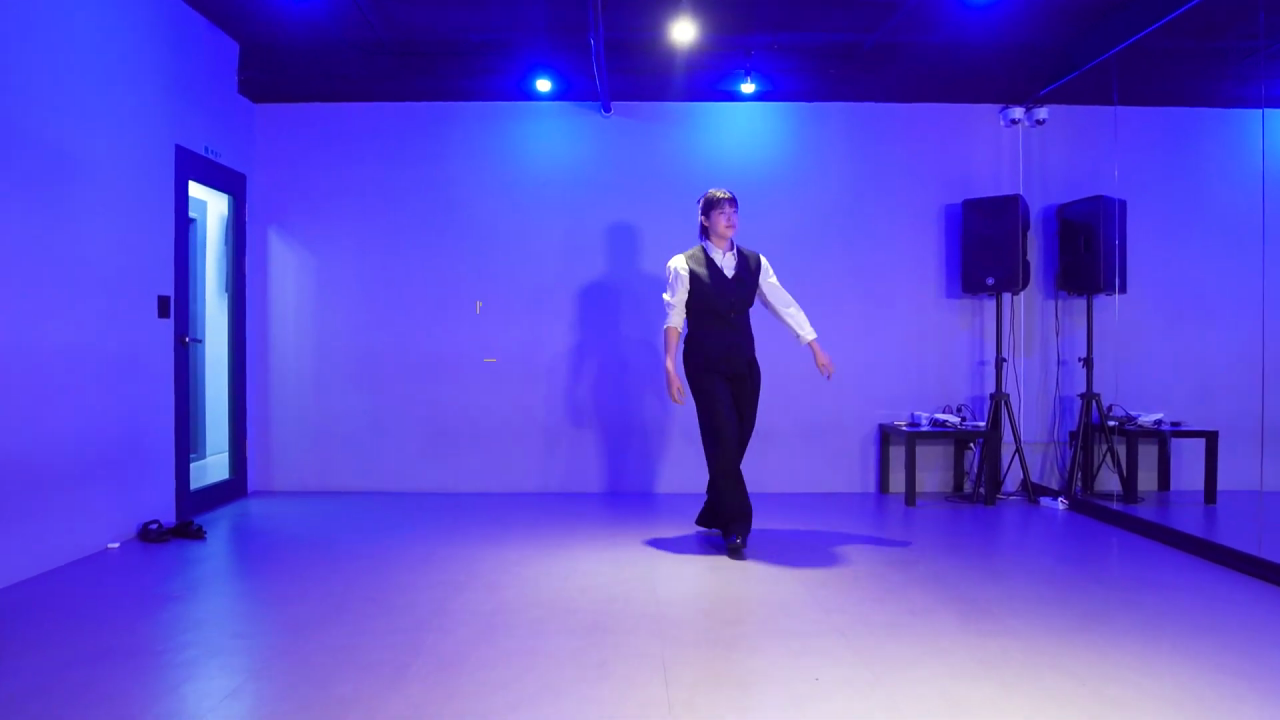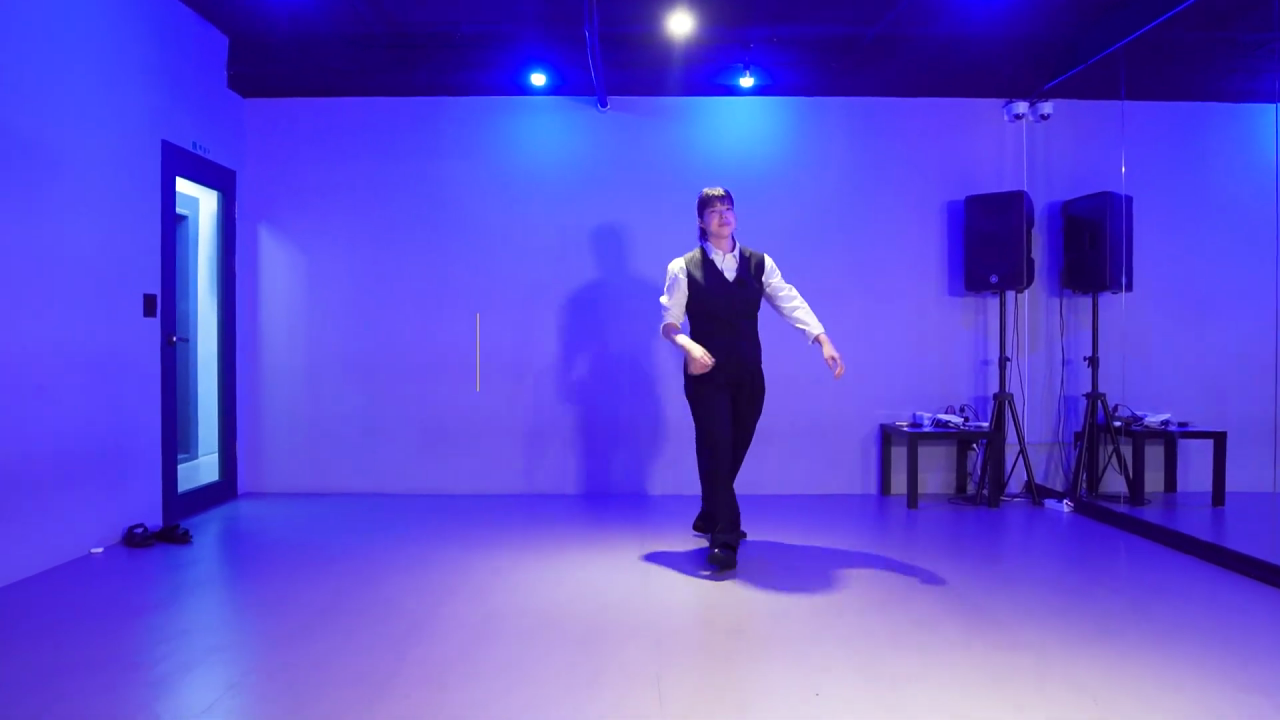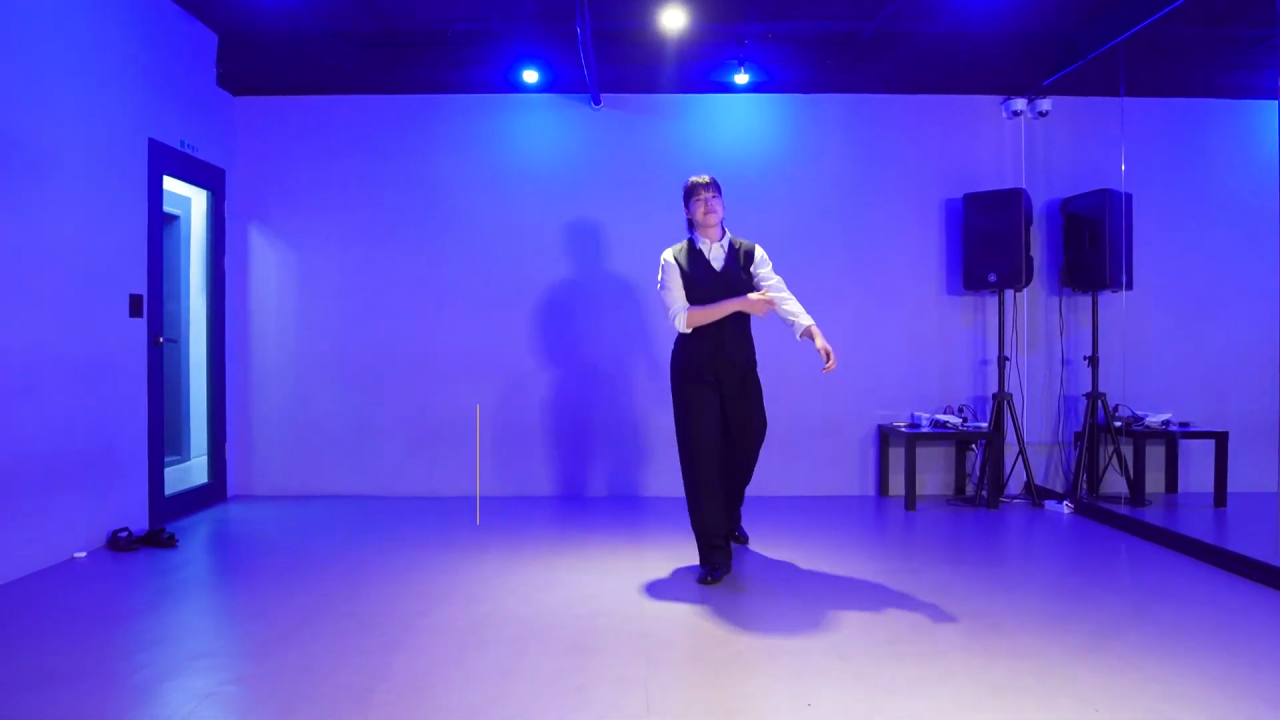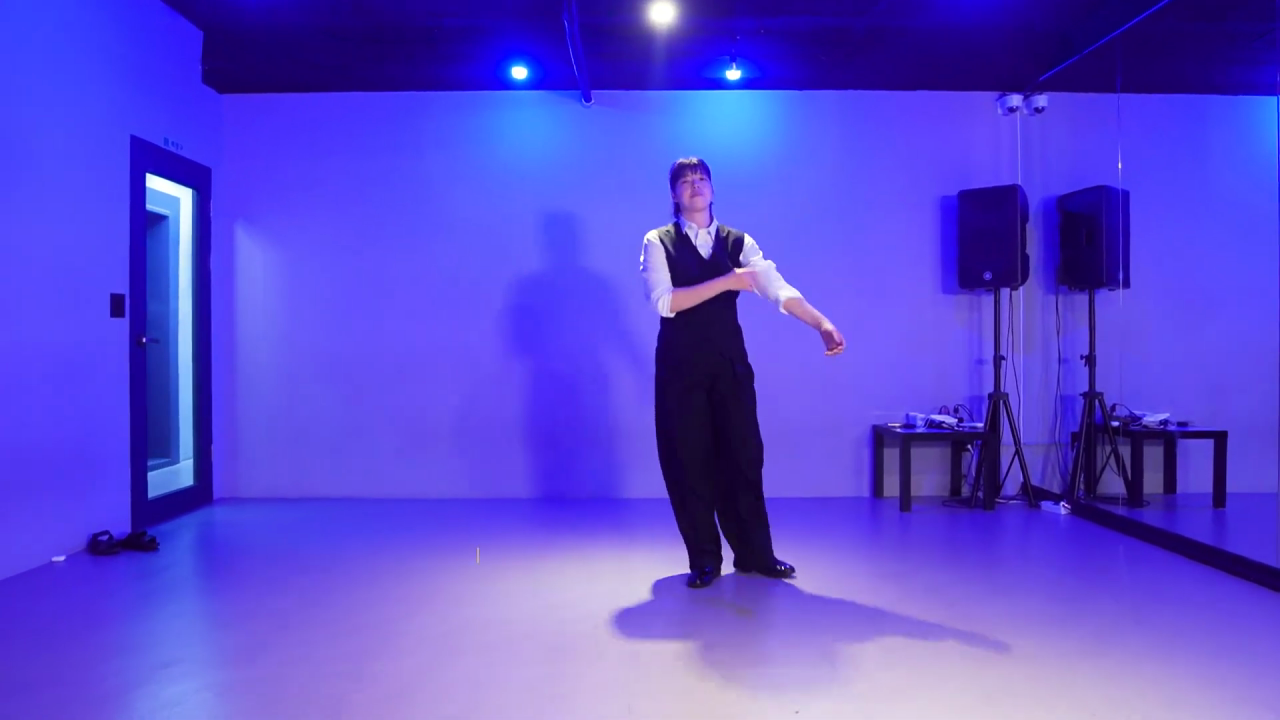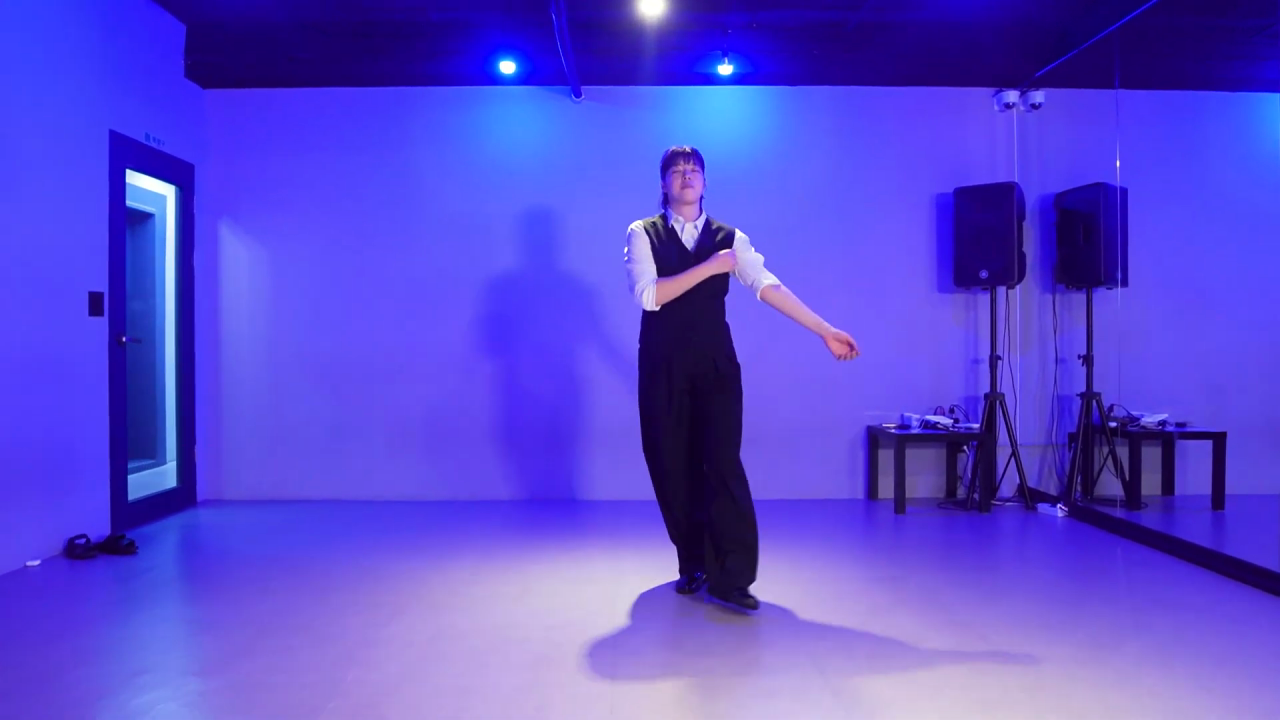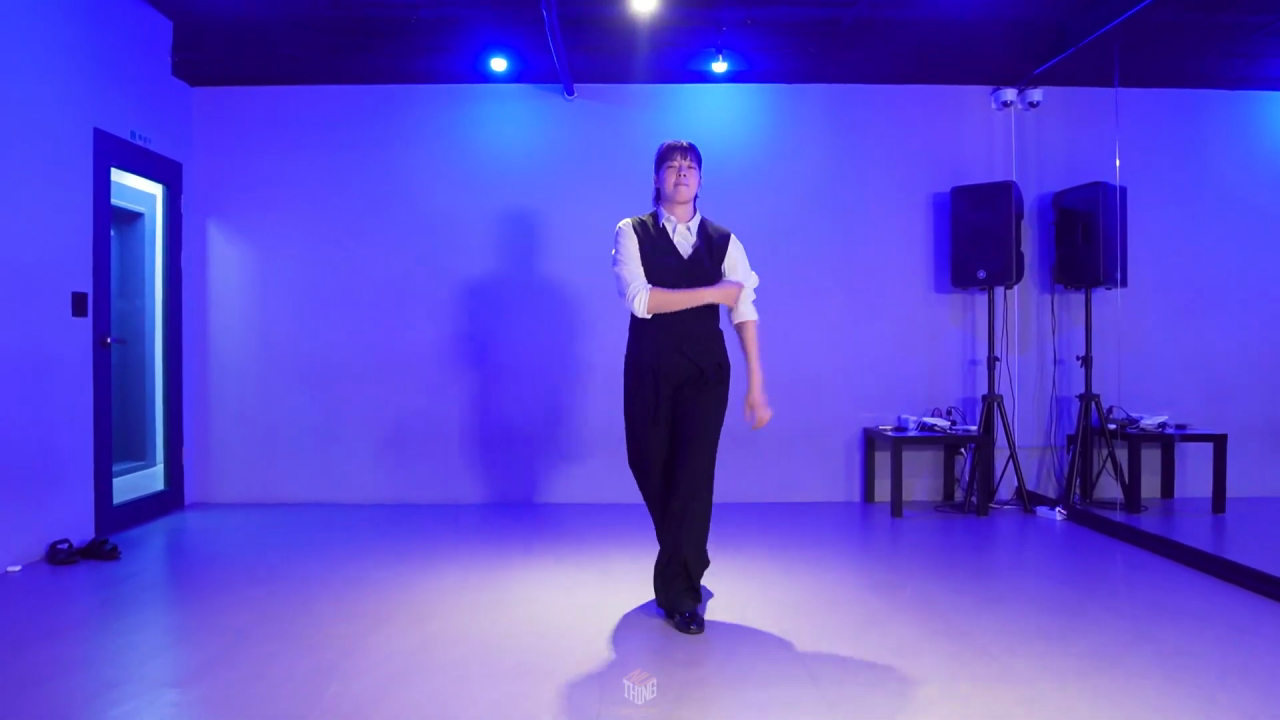
dt=0.2s
person 1, frame 1
left shoulder: (754, 262)
right shoulder: (684, 264)
left elbow: (784, 304)
right elbow: (673, 320)
left wrist: (815, 345)
right wrist: (671, 367)
left hip: (744, 363)
right hip: (706, 365)
left knee: (737, 442)
right knee: (722, 440)
left ankle: (718, 514)
right ankle: (735, 523)
person 1, frame 2
left shoulder: (759, 263)
right shoulder: (684, 268)
left elbow: (792, 303)
right elbow: (670, 322)
left wrist: (824, 341)
right wrist: (689, 346)
left hip: (748, 371)
right hip: (706, 374)
left knee: (734, 451)
right knee: (716, 451)
left ankle: (711, 519)
right ankle: (724, 541)
person 1, frame 3
left shoulder: (750, 253)
right shoulder: (674, 259)
left elbow: (779, 296)
right elbow: (680, 319)
left wrist: (815, 335)
right wrist: (738, 304)
left hip: (740, 368)
right hip: (693, 371)
left knee: (743, 450)
right knee: (701, 456)
left ankle: (727, 518)
right ankle: (713, 553)
person 1, frame 4
left shoulder: (739, 242)
right shoulder: (658, 242)
left elbow: (776, 285)
right elbow: (664, 302)
left wrist: (820, 323)
right wrist: (726, 281)
left hip: (729, 360)
right hip: (679, 363)
left knee: (742, 453)
right knee: (687, 459)
left ankle: (751, 549)
right ankle: (703, 558)
person 1, frame 5
left shoulder: (729, 238)
right shoulder: (642, 233)
left elbow: (769, 286)
right elbow: (648, 294)
left wrist: (824, 331)
right wrist: (709, 266)
left hip: (715, 361)
right hip: (662, 364)
left knee: (722, 463)
right knee: (672, 465)
left ankle: (731, 577)
right ankle: (693, 564)
person 1, frame 6
left shoulder: (723, 241)
right shoulder: (631, 232)
left elbow: (745, 311)
right elbow: (639, 299)
left wrist: (756, 382)
right wrist: (713, 293)
left hip: (707, 368)
right hip: (649, 369)
left knee: (693, 475)
right knee: (653, 472)
left ankle: (679, 590)
right ankle: (682, 578)
